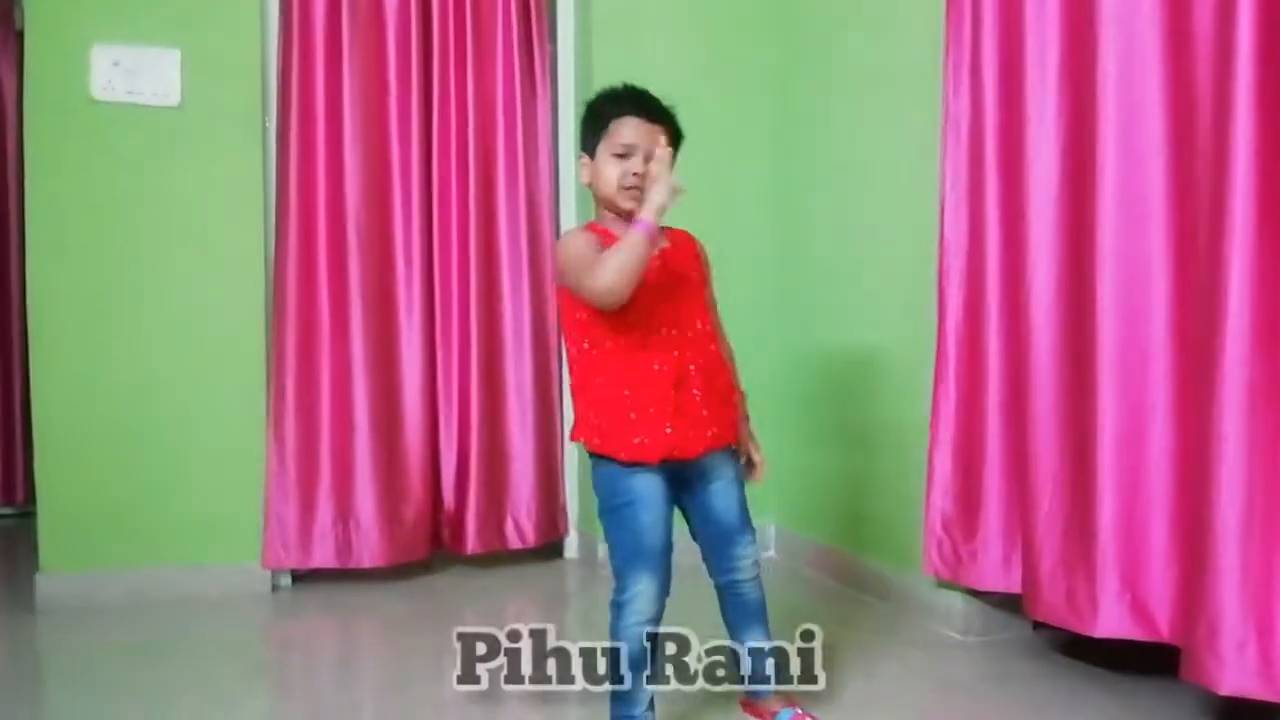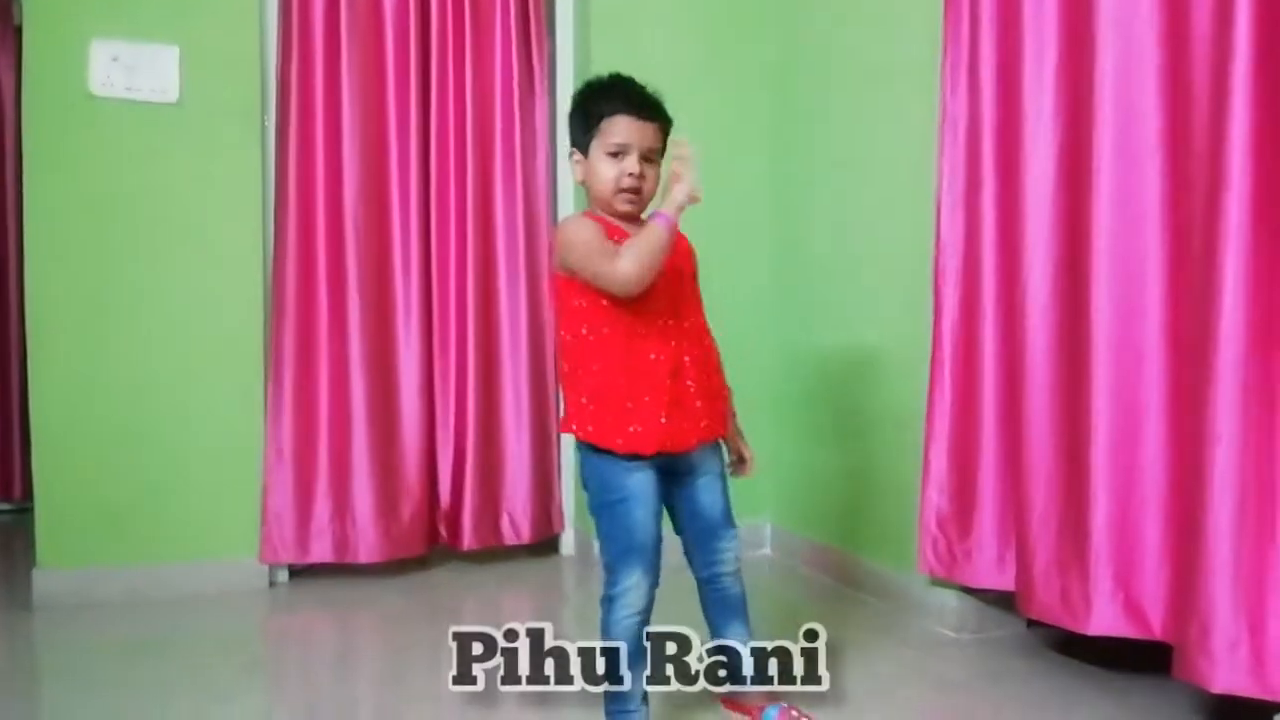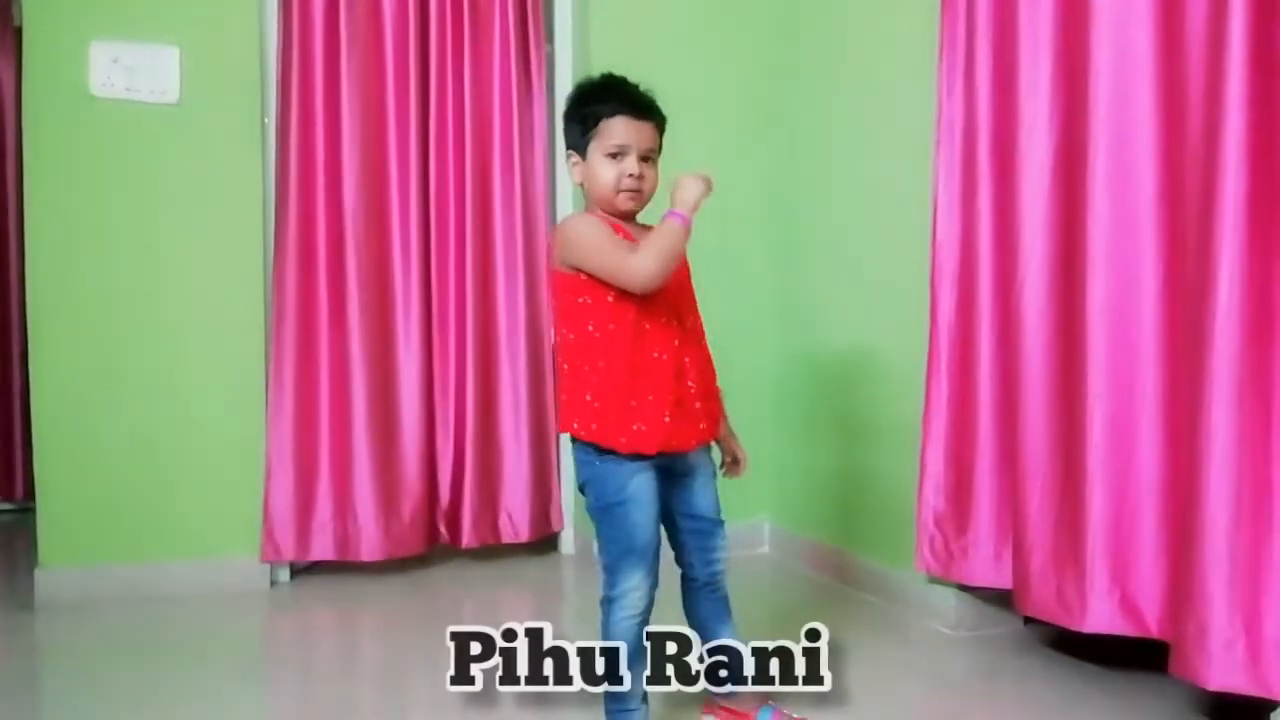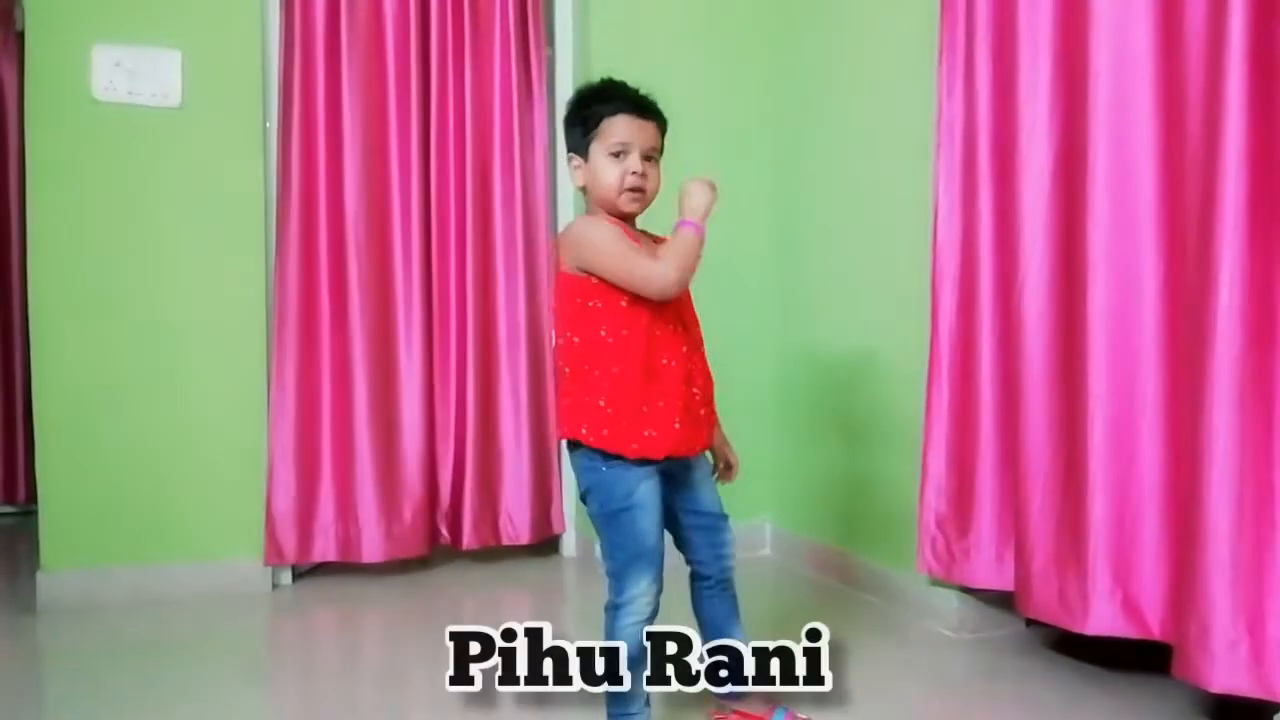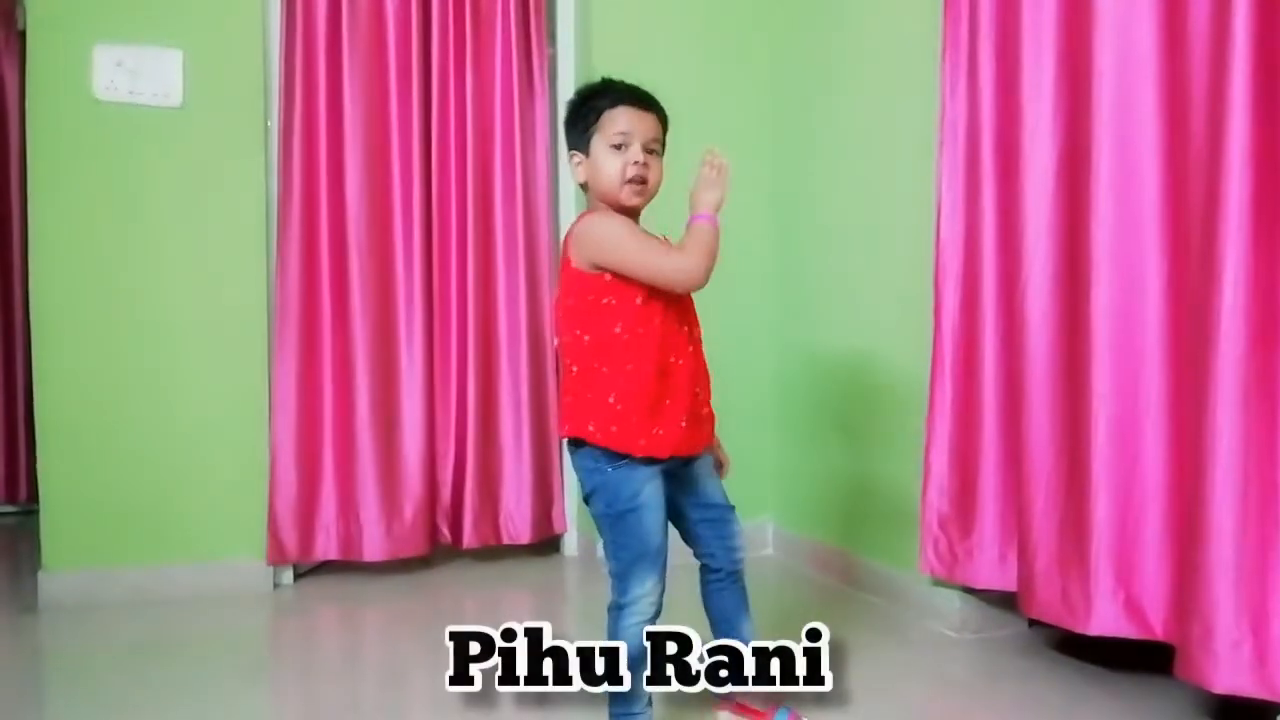
dt=0.1s
person 1, frame 1
left shoulder: (686, 247)
right shoulder: (578, 245)
right elbow: (611, 287)
left wrist: (742, 426)
right wrist: (651, 210)
left hip: (704, 446)
right hip: (625, 452)
left knee: (739, 567)
right knee: (642, 591)
person 1, frame 2
left shoulder: (676, 242)
right shoulder: (578, 235)
right elbow: (627, 274)
left wrist: (729, 423)
right wrist: (672, 202)
left hip: (692, 439)
right hip: (617, 445)
left knee: (721, 564)
right knee: (632, 587)
person 1, frame 3
left shoulder: (659, 243)
right shoulder: (578, 233)
right elbow: (645, 274)
left wrist: (721, 424)
right wrist: (684, 206)
left hip: (682, 441)
right hip: (612, 445)
left knee: (706, 563)
right knee: (631, 586)
person 1, frame 4
left shoulder: (658, 248)
right shoulder: (586, 237)
right elbow: (663, 280)
left wrist: (713, 430)
right wrist: (694, 213)
left hip: (680, 445)
right hip: (614, 449)
left knee: (715, 561)
right knee: (637, 592)
person 1, frame 5
left shoulder: (643, 246)
right shoulder: (597, 232)
right elbow: (692, 270)
left wrist: (706, 434)
right wrist: (707, 205)
left hip: (675, 442)
right hip: (616, 447)
left knee: (725, 551)
right knee: (640, 591)
